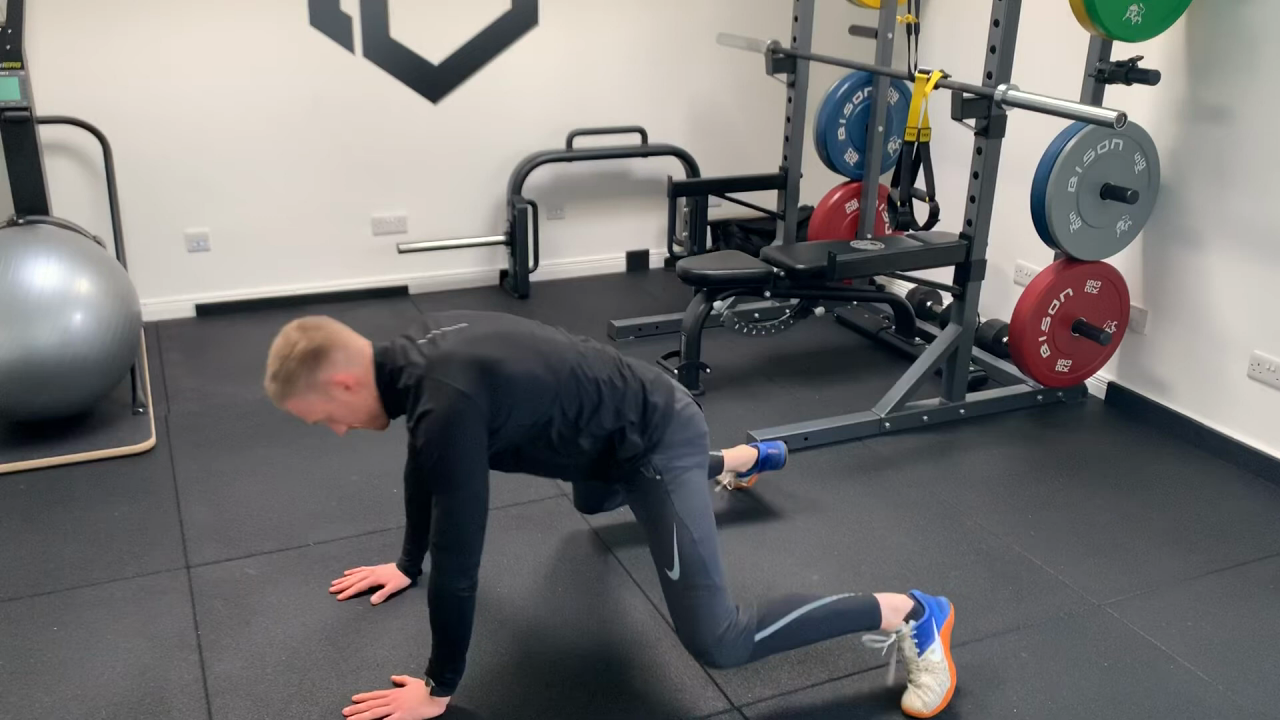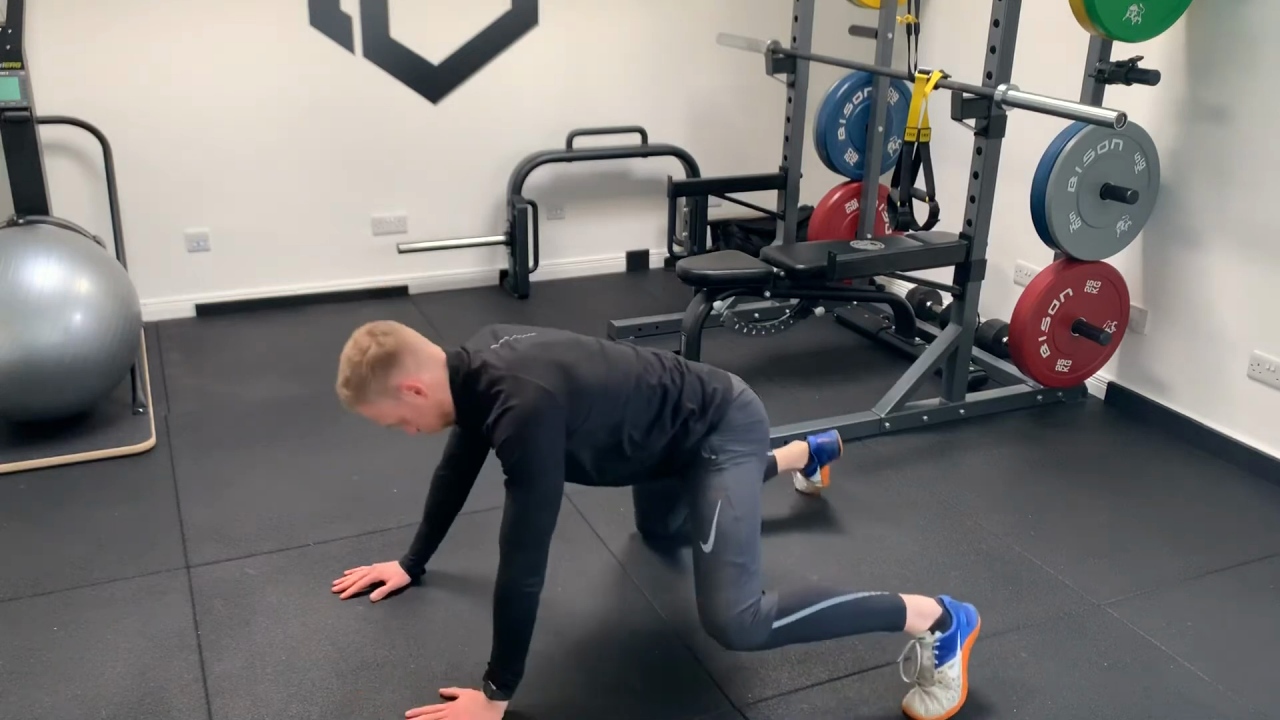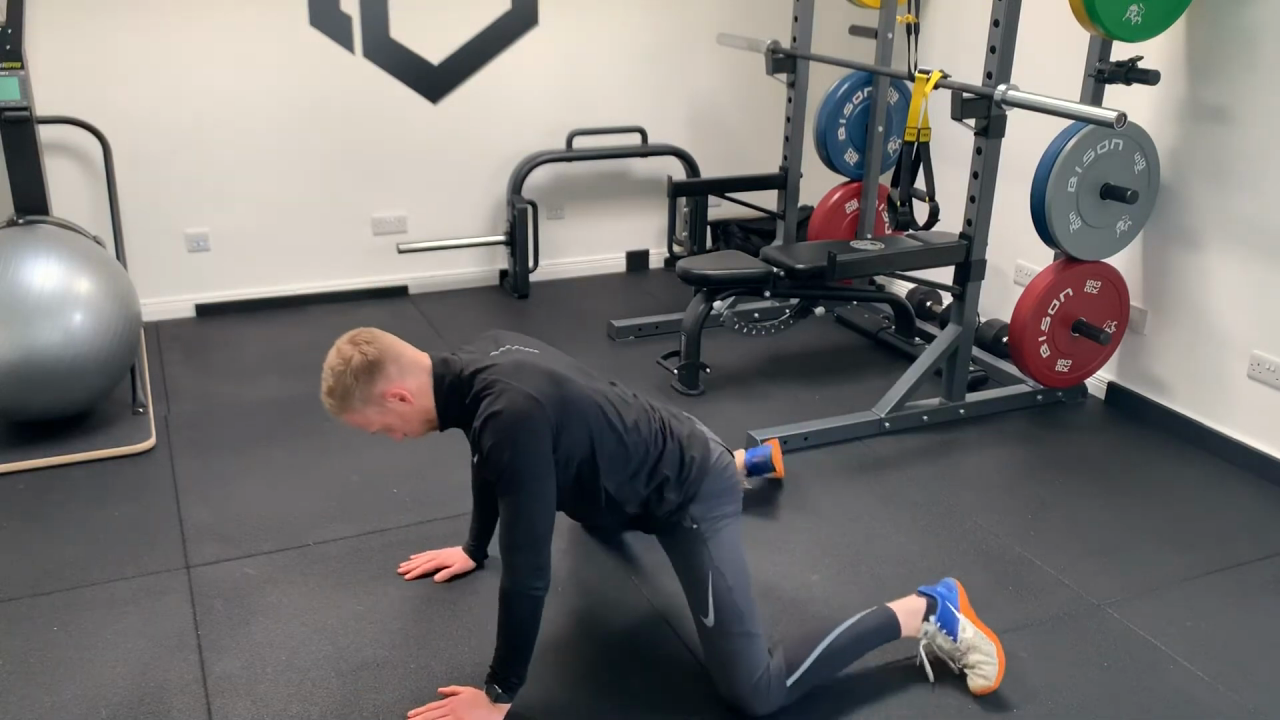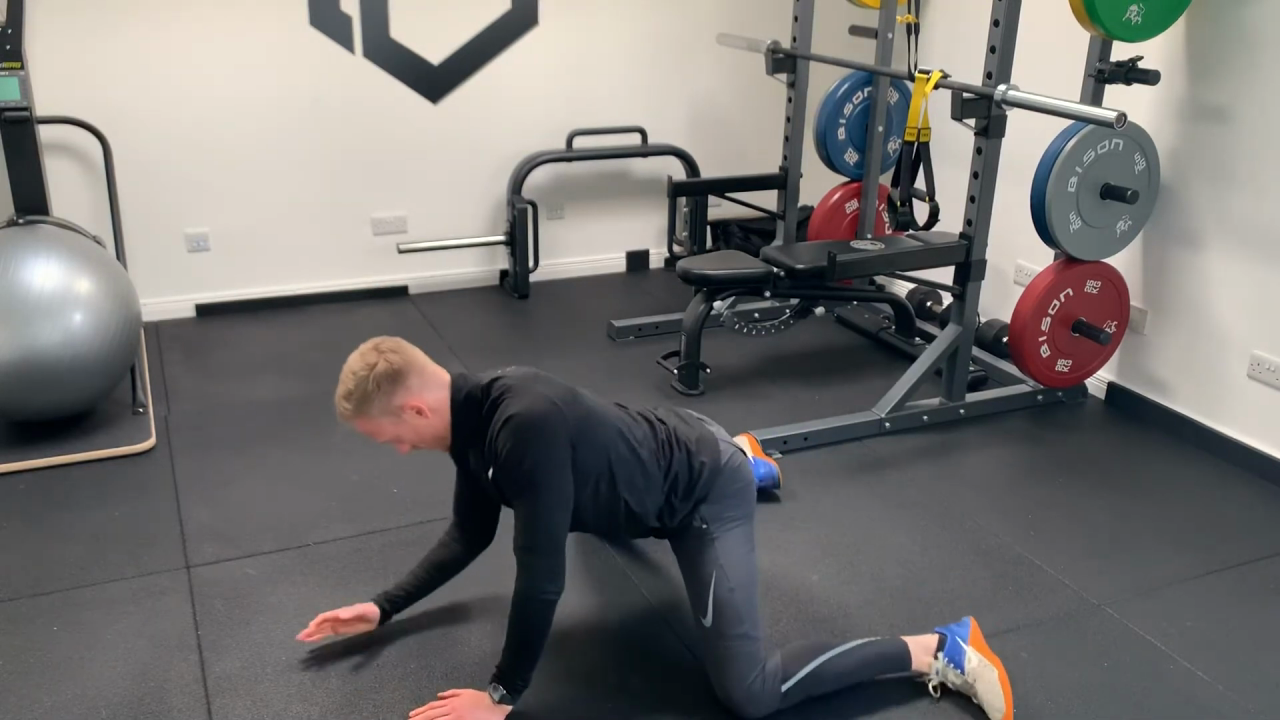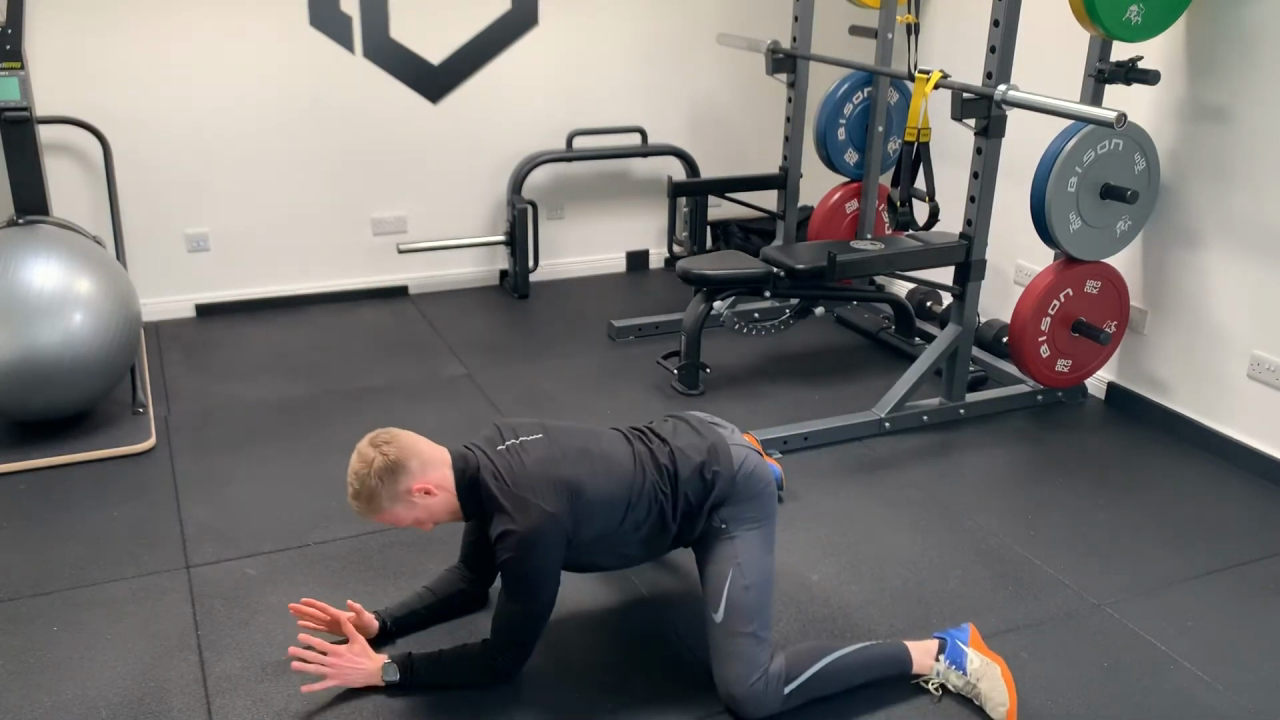
dt=1s
person 1, frame 1
left shoulder: (446, 403)
right shoulder: (418, 353)
left elbow: (458, 557)
right elbow: (422, 469)
right wrist: (406, 564)
left hip: (654, 435)
right hip: (624, 422)
left knee: (718, 641)
right knee: (595, 502)
left ankle: (909, 613)
right ankle: (744, 461)
person 1, frame 2
left shoulder: (526, 405)
right shoulder: (474, 365)
left elbow: (524, 561)
right elbow: (458, 464)
right wrist: (410, 563)
left hip: (722, 424)
right hip: (673, 423)
left knee: (736, 620)
right knee: (659, 529)
left ankle: (935, 620)
right ankle: (805, 452)
person 1, frame 3
left shoulder: (510, 413)
right shoulder: (477, 360)
left elbow: (529, 571)
right elbow: (487, 462)
right wrist: (473, 548)
left hip: (690, 494)
right hip: (655, 459)
right knee: (593, 514)
left ankle: (927, 613)
right ankle: (744, 462)
person 1, frame 4
left shoulder: (526, 424)
right shoulder: (473, 419)
left elbow: (541, 577)
right elbow: (470, 534)
right wrist: (382, 608)
left hip: (707, 492)
right hip: (670, 446)
right knee: (592, 511)
left ankle: (935, 651)
right ankle: (743, 455)
person 1, frame 5
left shoulder: (528, 519)
right shoulder: (484, 457)
left elbow: (505, 657)
right elbow: (471, 579)
right wrist: (380, 623)
left hip: (728, 493)
right hip: (687, 440)
left ankle: (938, 654)
right ankle: (752, 458)
